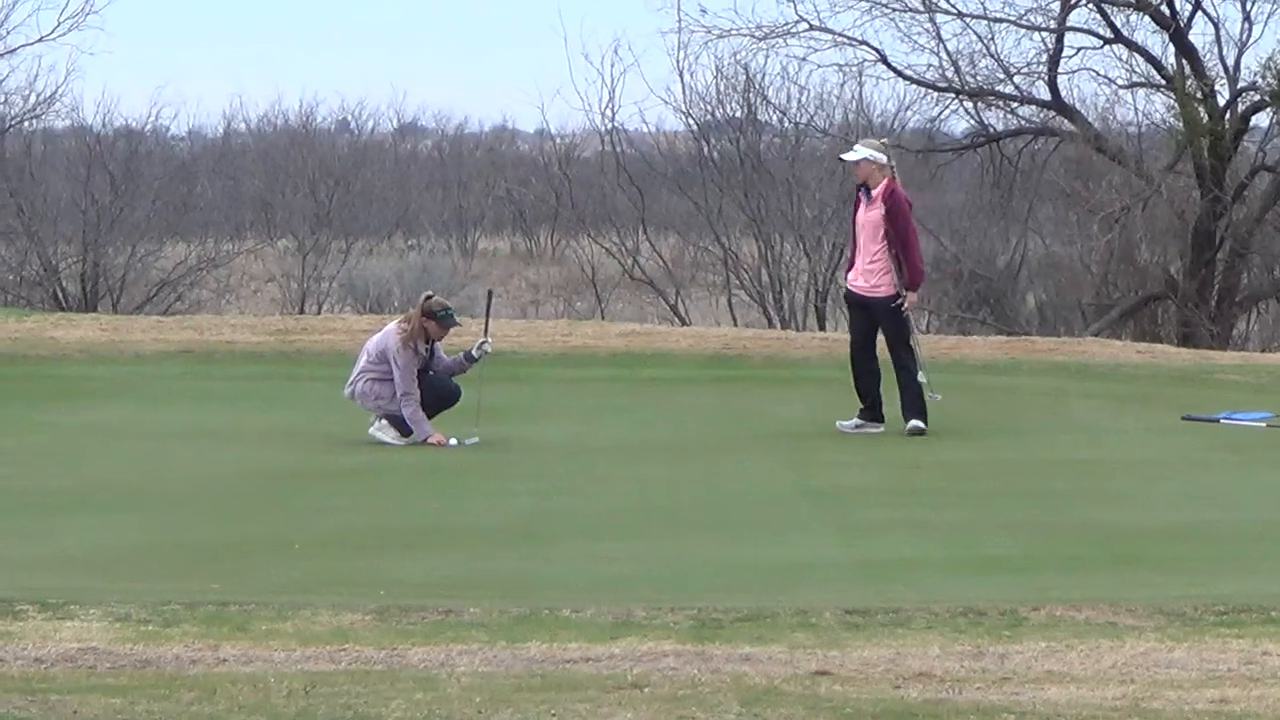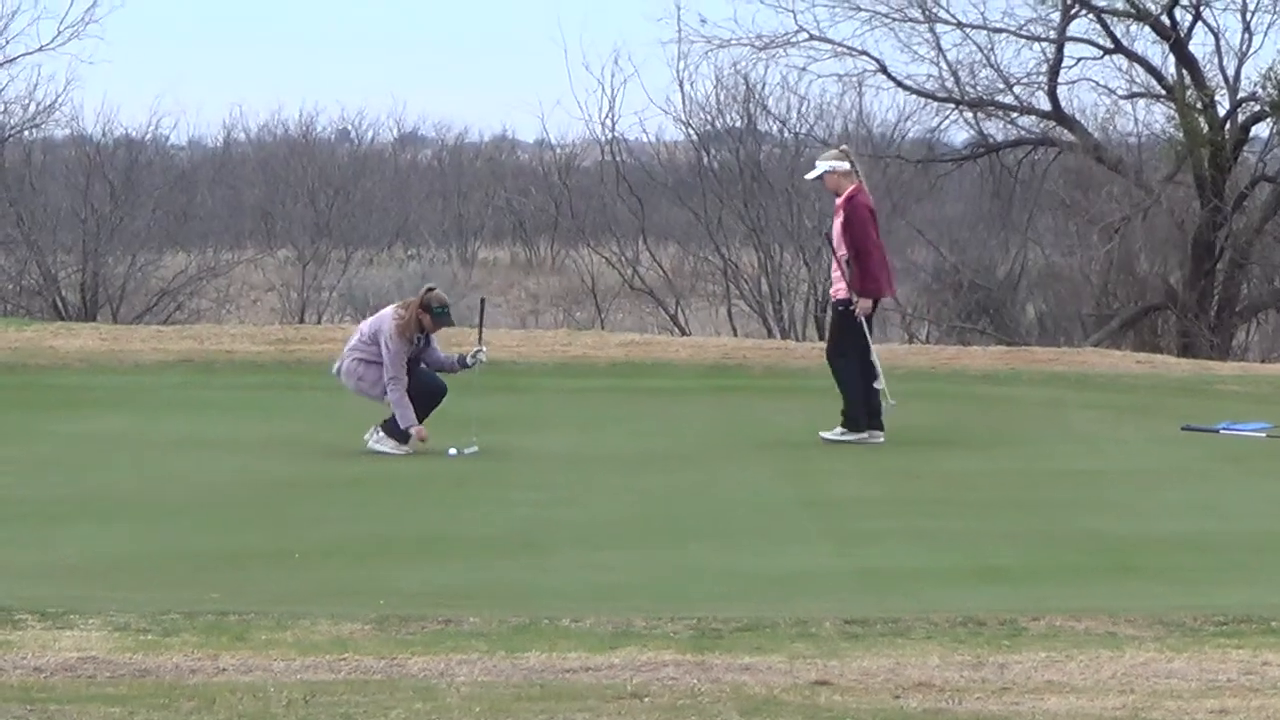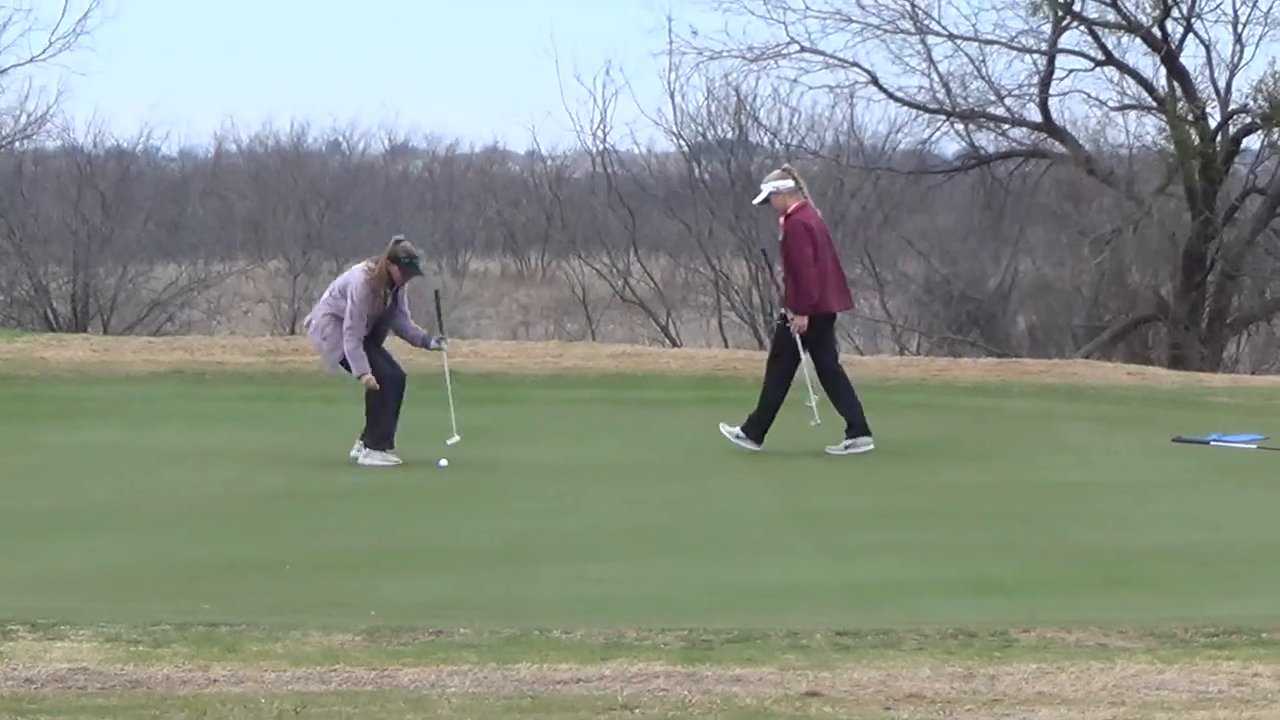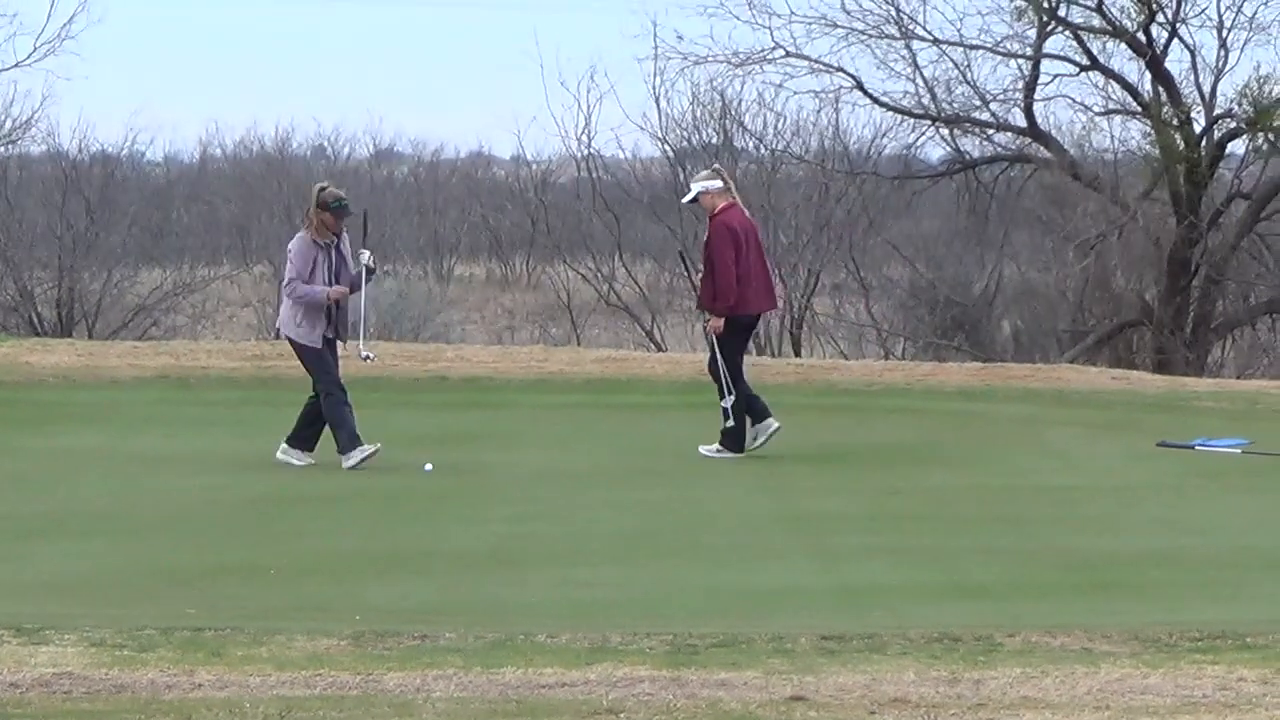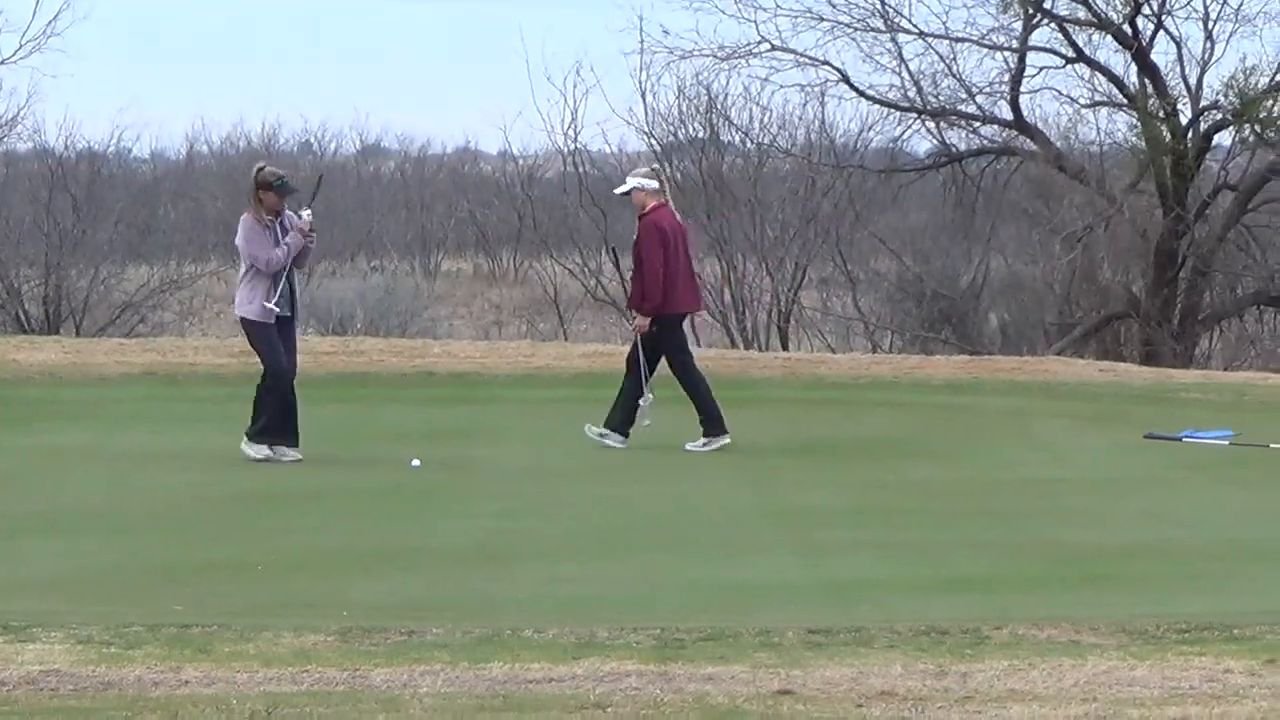
dt=0.3s
person 1, frame 1
left shoulder: (895, 199)
right shoulder: (862, 196)
left elbow: (910, 244)
left wrist: (912, 286)
right wrist: (849, 275)
left hip: (889, 290)
right hip: (860, 289)
left knee: (901, 351)
right knee: (860, 351)
left ankle: (917, 415)
right ankle: (871, 415)
person 1, frame 2
left shoulder: (857, 204)
right shoulder: (846, 203)
left elbow: (869, 251)
left wrist: (867, 293)
right wrist: (838, 287)
left hip: (857, 294)
right hip: (846, 291)
left knee: (839, 354)
right knee: (857, 355)
left ankle: (855, 422)
right ankle: (869, 425)
person 1, frame 3
left shoulder: (795, 223)
right shoulder: (810, 216)
left elbow: (803, 269)
left wrist: (801, 310)
left hip: (806, 309)
right hip: (823, 306)
left knee: (779, 368)
right knee: (829, 369)
left ankle: (752, 433)
right ankle: (859, 434)
person 1, frame 4
left shoulder: (720, 223)
right shoulder: (742, 217)
left elbow: (725, 270)
left wrist: (718, 312)
left hip: (734, 309)
right hip: (750, 306)
left knee: (724, 370)
right knee: (728, 369)
left ankle: (733, 442)
right ankle: (762, 419)
person 1, frame 5
left shoulder: (651, 223)
right shoulder: (670, 217)
left elbow: (653, 271)
left wrist: (645, 311)
left hip: (662, 308)
right hip: (674, 303)
left knee: (683, 367)
right knee: (638, 364)
left ankle: (715, 430)
right ankle: (616, 428)
person 2, frame 1
right shoulder: (401, 342)
left elbow: (441, 366)
right elbow: (408, 396)
left wrist: (471, 356)
right wrist: (427, 433)
left hip: (391, 381)
right hip: (371, 389)
left knee: (450, 391)
right knee: (445, 391)
left ankle: (390, 418)
right ankle: (389, 425)
person 2, frame 2
right shoulder: (395, 328)
left elbow: (433, 358)
right elbow: (395, 382)
left wrist: (464, 360)
right wrist: (411, 425)
left hip: (381, 367)
right hip: (360, 367)
left knee: (436, 388)
right knee: (430, 388)
left ankle: (385, 431)
right ankle: (387, 436)
person 2, frame 3
left shoulder: (396, 282)
right shoulder: (363, 282)
left elbow: (401, 320)
right elbow: (351, 332)
left wrist: (427, 339)
right wrist: (362, 372)
left hip: (364, 336)
right hip: (331, 329)
left knee: (396, 379)
right knee: (383, 380)
left ankle: (368, 443)
right ankle: (374, 450)
person 2, frame 4
left shoulder: (341, 240)
right shoulder: (303, 242)
left elbow: (351, 284)
right elbow: (292, 287)
left wrist: (365, 270)
right wrist: (326, 294)
left hip: (328, 326)
right hip: (303, 325)
left knee: (327, 387)
right knee: (332, 385)
left ankle: (293, 447)
right ankle: (351, 449)
person 2, frame 5
left shoulder: (287, 219)
right shoulder: (250, 223)
left elbow: (299, 263)
right elbow: (270, 263)
left wrist: (306, 237)
right wrist: (296, 236)
left hip: (284, 307)
right hip: (257, 308)
left knee: (287, 373)
right knee: (276, 369)
left ankle: (281, 443)
right ankle: (255, 438)
